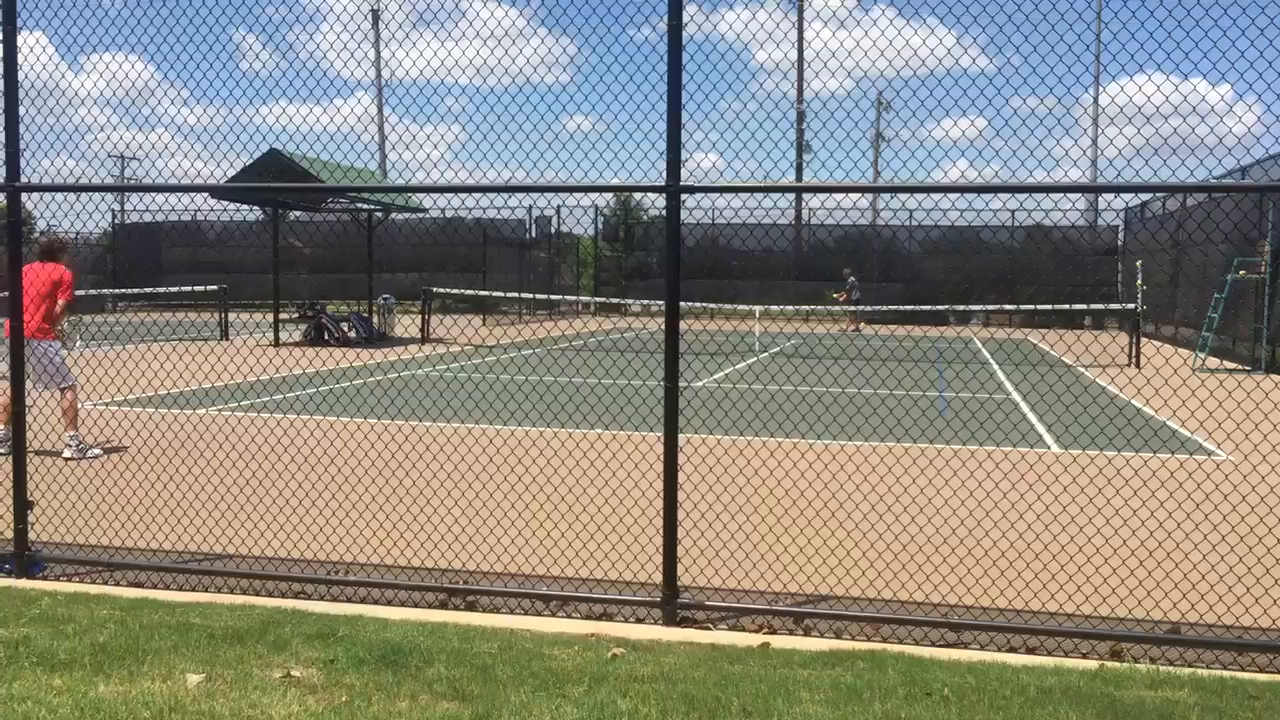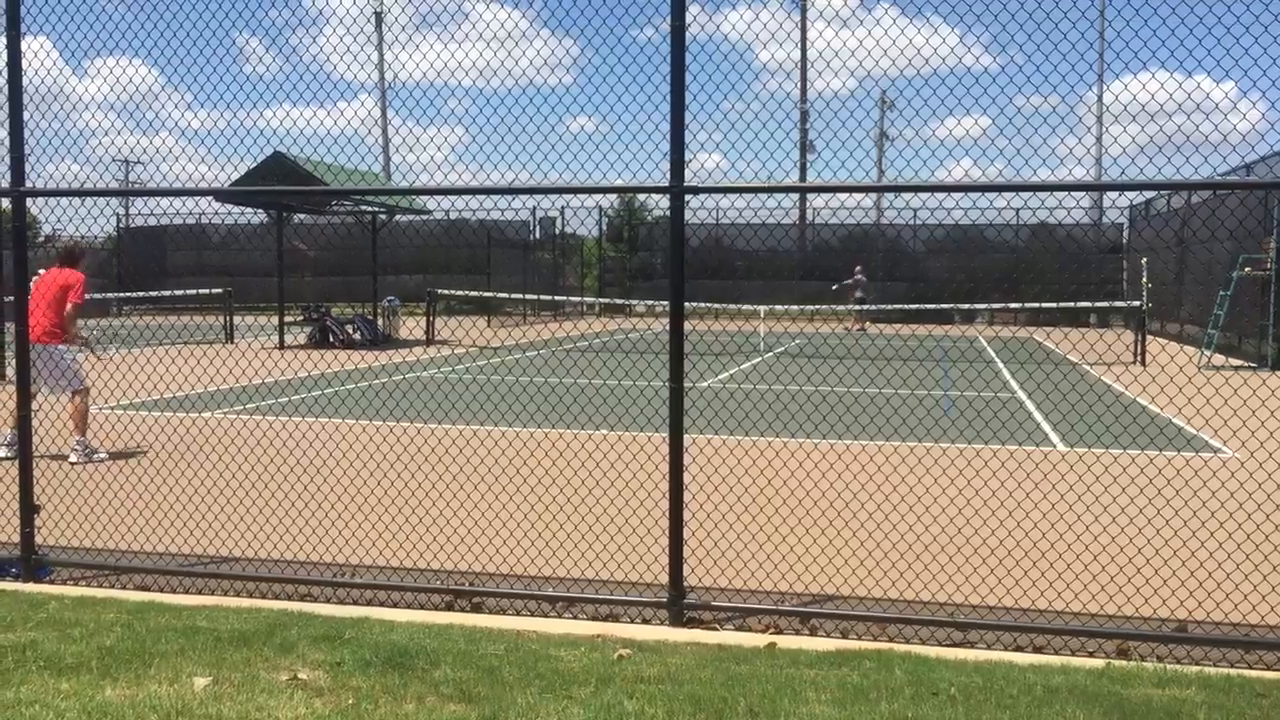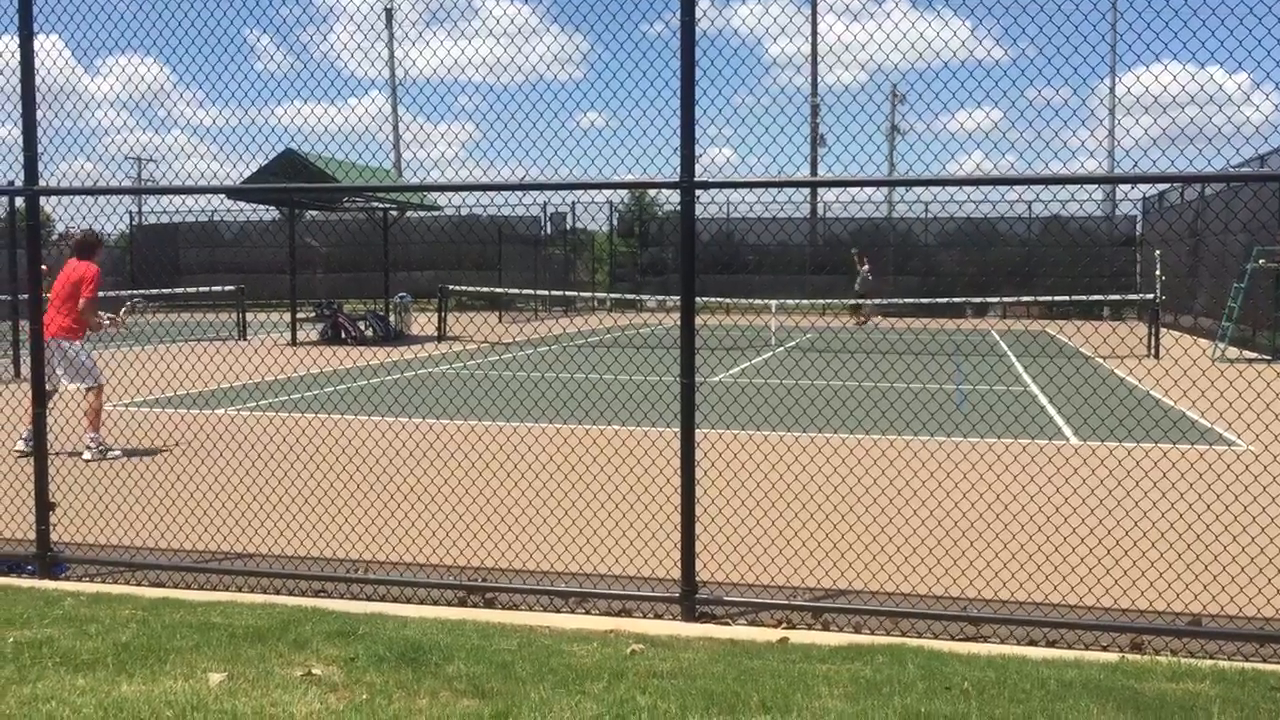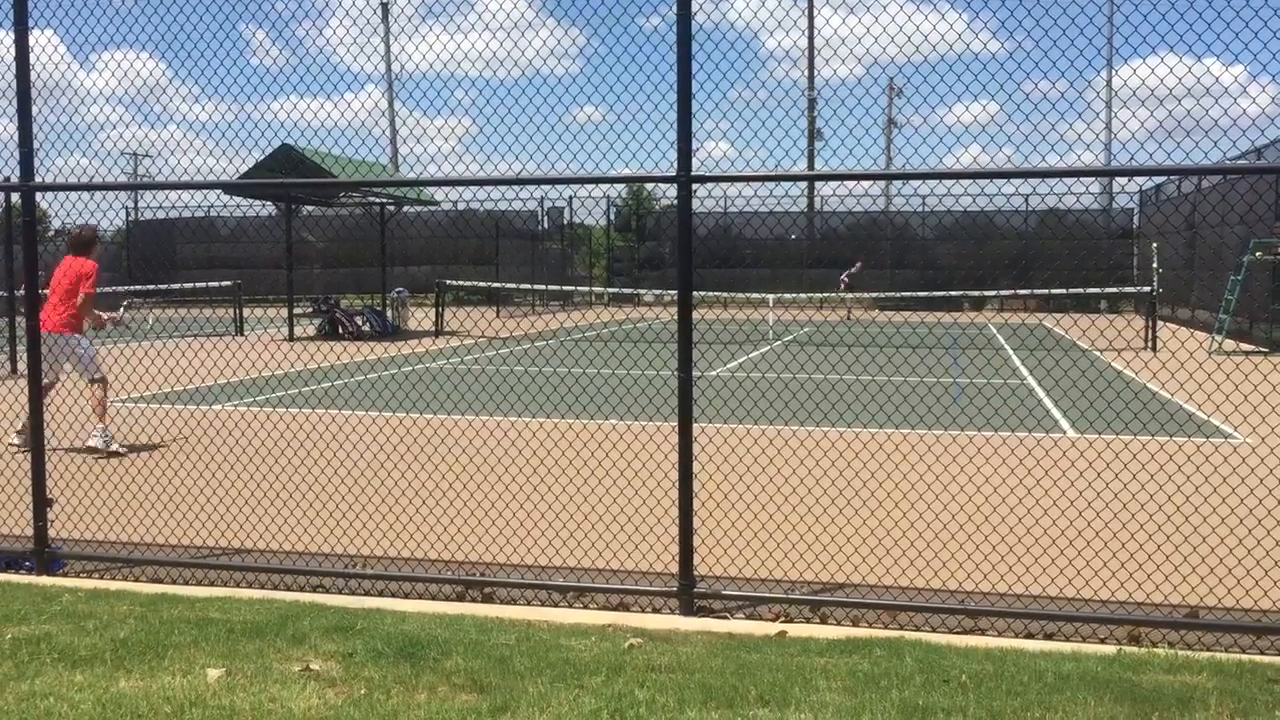
dt=0.7s
person 1, frame 1
left shoulder: (26, 269)
right shoulder: (64, 273)
left elbow: (24, 302)
right elbow: (60, 310)
right wrist: (53, 328)
right hip: (40, 337)
right knee: (68, 386)
right ankle: (73, 444)
person 1, frame 2
left shoulder: (44, 275)
right shoulder: (76, 277)
right elbow: (69, 313)
left wrist: (71, 335)
right wrist: (72, 336)
left hip: (26, 338)
right hip: (49, 342)
right knee: (79, 390)
right ankle: (80, 448)
person 1, frame 3
left shoulder: (70, 265)
right shoulder: (91, 270)
right elbow: (83, 307)
left wrist: (98, 317)
right wrist: (95, 324)
left hip: (47, 333)
right hip: (66, 337)
left knee: (48, 388)
right knee: (95, 386)
left ankle: (27, 439)
right ankle: (93, 445)
person 1, frame 4
left shoulder: (65, 262)
right shoulder: (90, 266)
right elbow: (83, 303)
left wrist: (97, 316)
right wrist: (98, 320)
left hip: (46, 329)
right hip: (67, 331)
left knee: (45, 384)
right knee: (98, 379)
left ankle: (22, 432)
right ankle: (100, 435)
